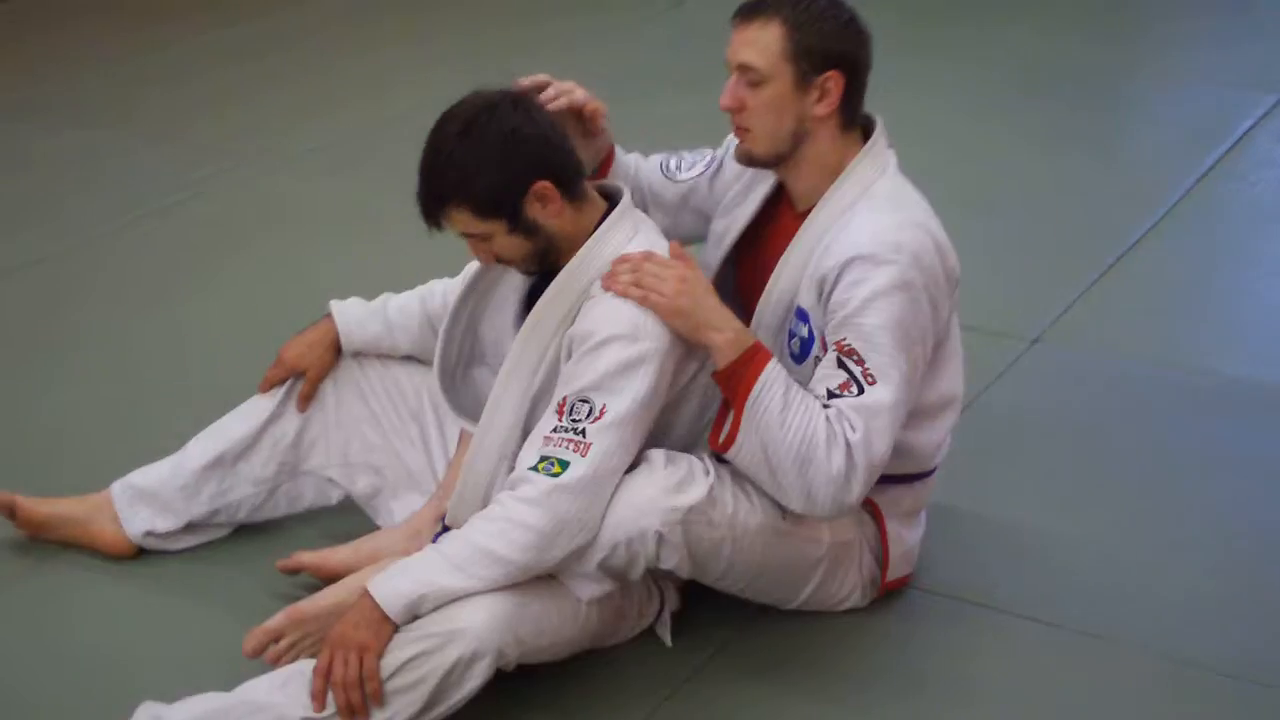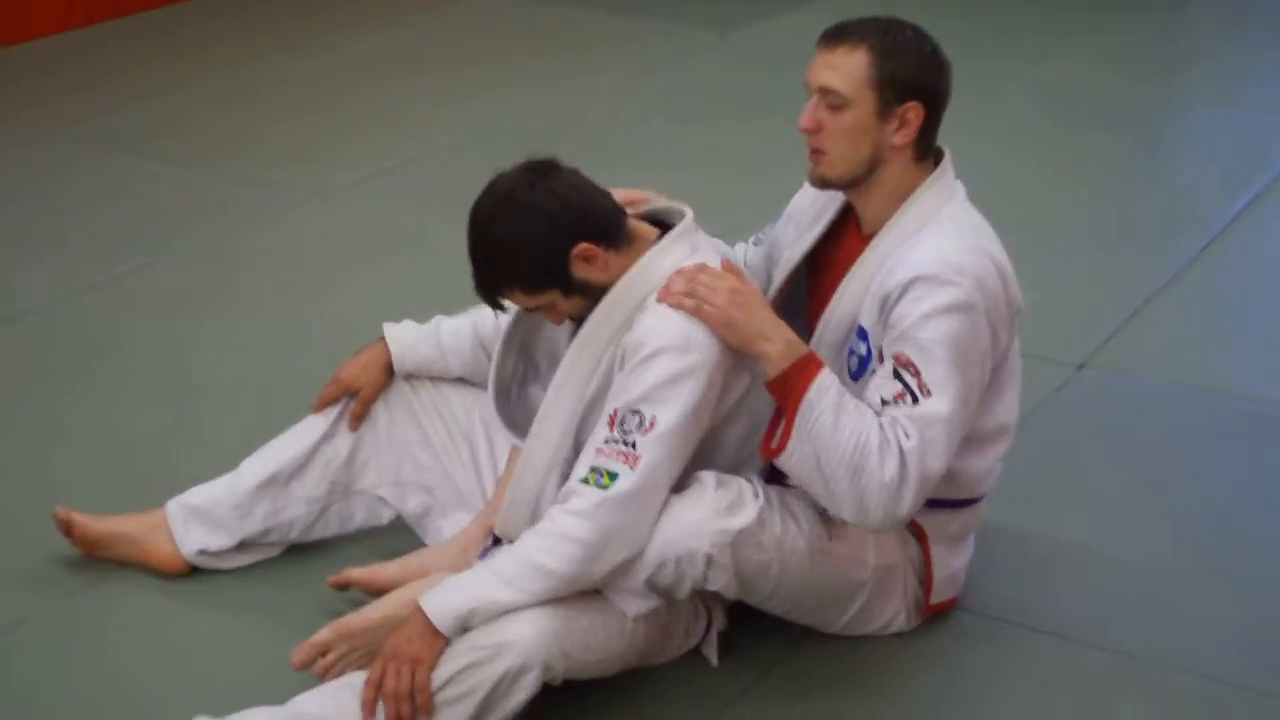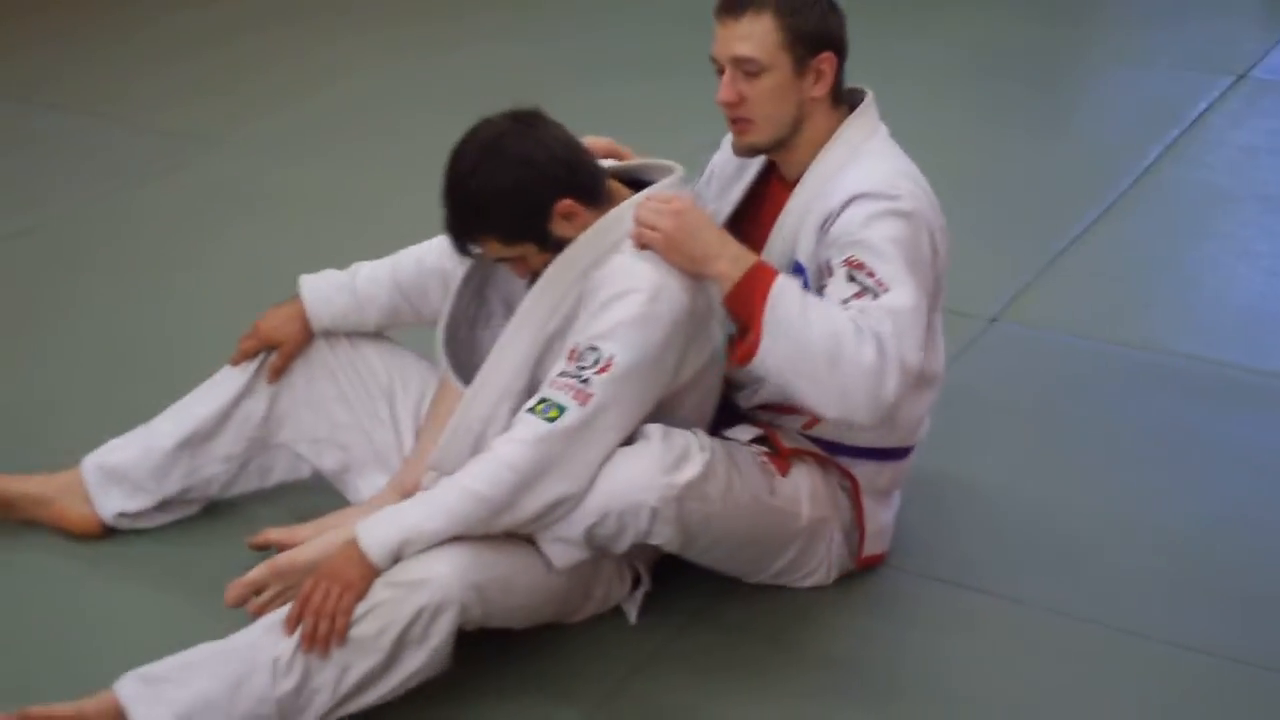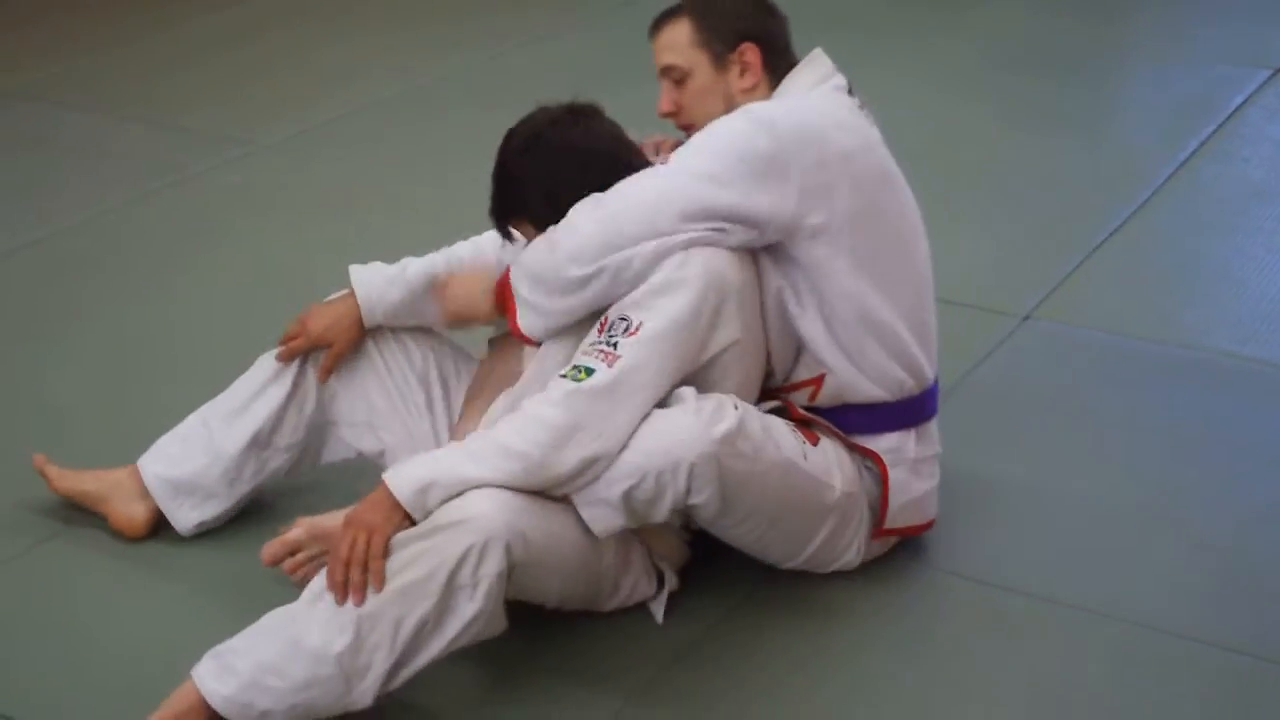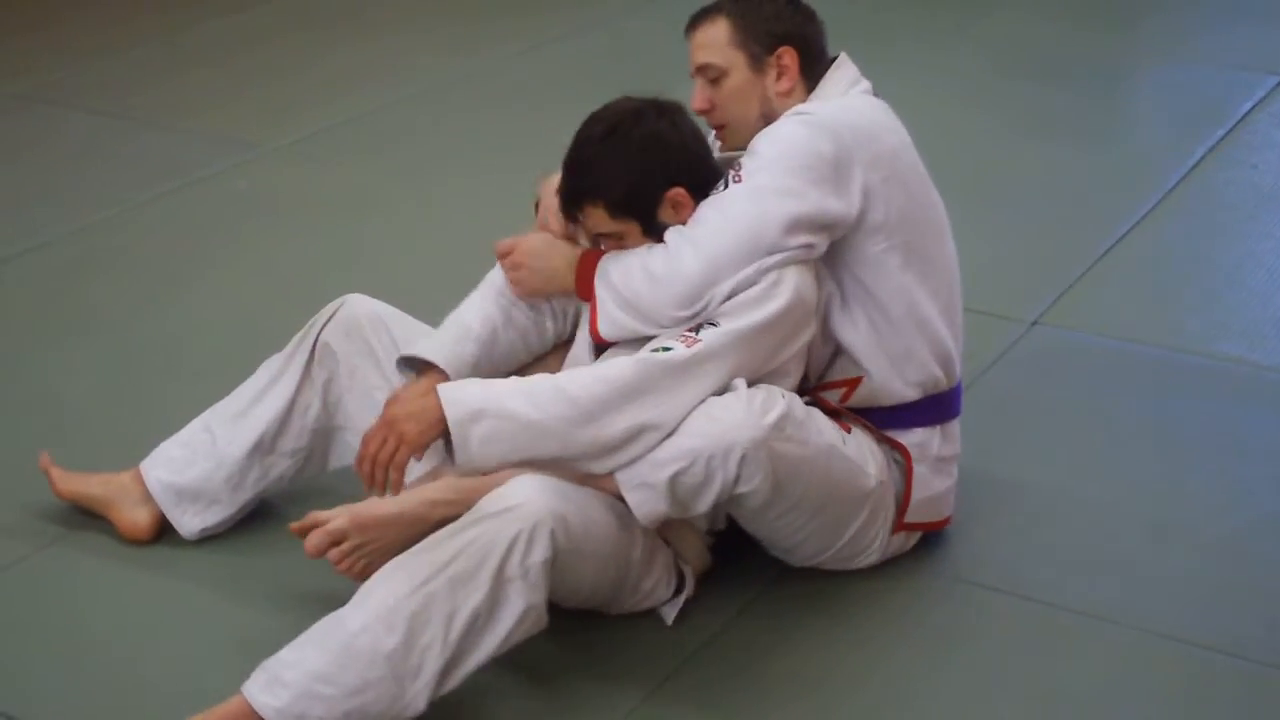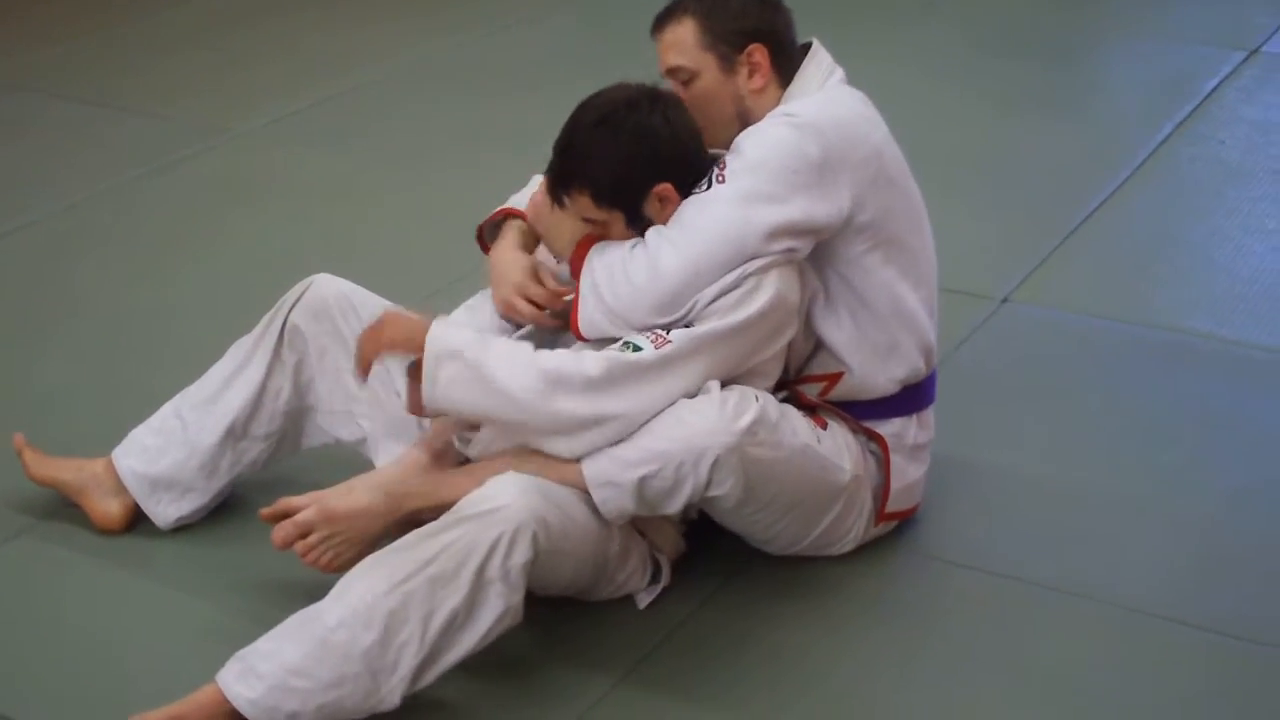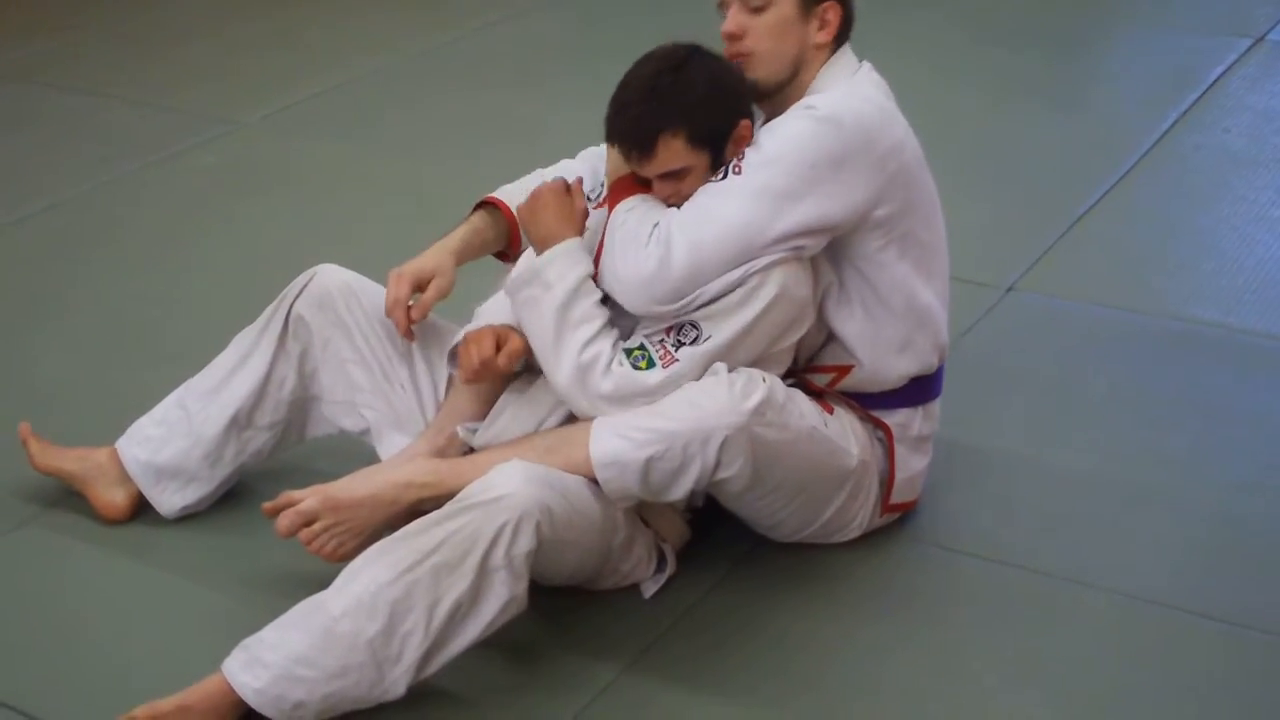
dt=0.7s
person 1, frame 1
left shoulder: (629, 321)
right shoulder: (557, 231)
left elbow: (550, 516)
right elbow: (465, 303)
left wrist: (385, 599)
right wrist: (338, 328)
right hip: (510, 471)
left knee: (466, 626)
right knee: (326, 387)
right ankle: (125, 514)
person 1, frame 2
left shoulder: (678, 339)
right shoulder: (628, 246)
left elbow: (599, 531)
right elbow: (509, 333)
left wrist: (439, 616)
right wrist: (393, 351)
right hip: (570, 491)
left knee: (514, 638)
right knee: (381, 408)
right ankle: (181, 534)
person 1, frame 3
left shoulder: (648, 297)
right shoulder: (580, 205)
left elbow: (540, 466)
right elbow: (446, 268)
left wrist: (375, 546)
right wrist: (313, 306)
right hip: (494, 447)
left knee: (436, 580)
right knee: (300, 361)
right ankle: (100, 492)
person 1, frame 4
left shoulder: (694, 274)
left elbow: (575, 426)
right wrist: (362, 301)
left hip: (621, 534)
left knee: (484, 521)
right knee: (341, 344)
right ankle: (153, 489)
person 1, frame 5
left shoulder: (772, 288)
right shoulder: (650, 229)
left elbow: (622, 403)
left wrist: (450, 412)
right wrist: (435, 378)
left hip: (642, 530)
right hip: (564, 457)
left knee: (528, 509)
right knee: (354, 327)
right ankle: (161, 492)
person 1, frame 6
left shoulder: (756, 287)
right shoulder: (634, 212)
left wrist: (435, 349)
left hip: (612, 512)
right hip: (515, 435)
left knee: (510, 511)
right knee: (324, 307)
right ankle: (128, 481)
person 1, frame 7
left shoulder: (771, 279)
left elbow: (612, 396)
right elbow: (543, 290)
left wrist: (558, 255)
right wrist: (497, 329)
left hip: (615, 500)
right hip: (514, 412)
left knee: (511, 500)
right knee: (328, 297)
right ankle: (135, 470)
person 2, frame 1
left shoulder: (887, 255)
right shoulder: (758, 163)
left elbow: (832, 476)
right elbow: (642, 198)
left wrist: (720, 333)
right wrist: (592, 150)
left hip: (839, 529)
right hip: (750, 442)
left knee: (651, 501)
person 2, frame 2
left shoulder: (949, 278)
right shoulder: (832, 195)
left elbow: (884, 488)
right elbow: (747, 282)
left wrist: (773, 345)
left hip: (887, 548)
right hip: (806, 463)
left knee: (707, 527)
person 2, frame 3
left shoulder: (879, 204)
right shoulder: (754, 151)
left elbow: (868, 380)
right elbow: (674, 263)
left wrist: (726, 260)
left hip: (821, 490)
right hip: (730, 416)
left knee: (655, 477)
person 2, frame 4
left shoulder: (774, 137)
right shoulder: (818, 123)
left elbow: (603, 245)
left wrist: (499, 295)
left hip: (858, 478)
right hip: (800, 414)
left knee: (700, 435)
person 2, frame 5
left shoulder: (822, 136)
right shoulder: (814, 131)
left elbow: (684, 286)
left wrist: (576, 271)
left hip: (878, 471)
right hip: (814, 417)
left knee: (755, 424)
person 2, frame 6
left shoulder: (808, 137)
right shoulder: (782, 116)
left elbow: (650, 293)
right wrist: (510, 245)
left hip: (856, 458)
right hip: (778, 398)
left knee: (724, 426)
person 2, frame 7
left shoulder: (838, 126)
right shoulder: (773, 106)
left elbow: (656, 275)
right elbow: (603, 174)
left wrist: (625, 191)
right wrist: (455, 247)
left hip: (855, 451)
right hip: (786, 389)
left knee: (733, 406)
left ankle: (419, 482)
